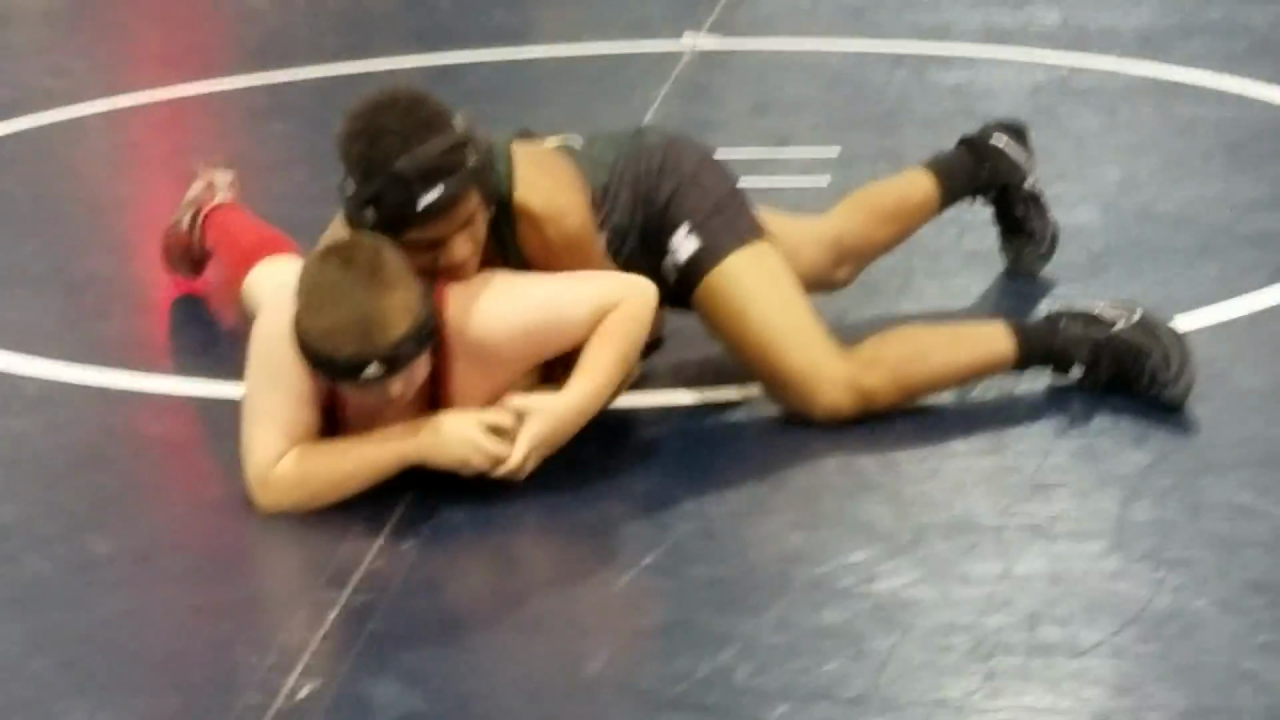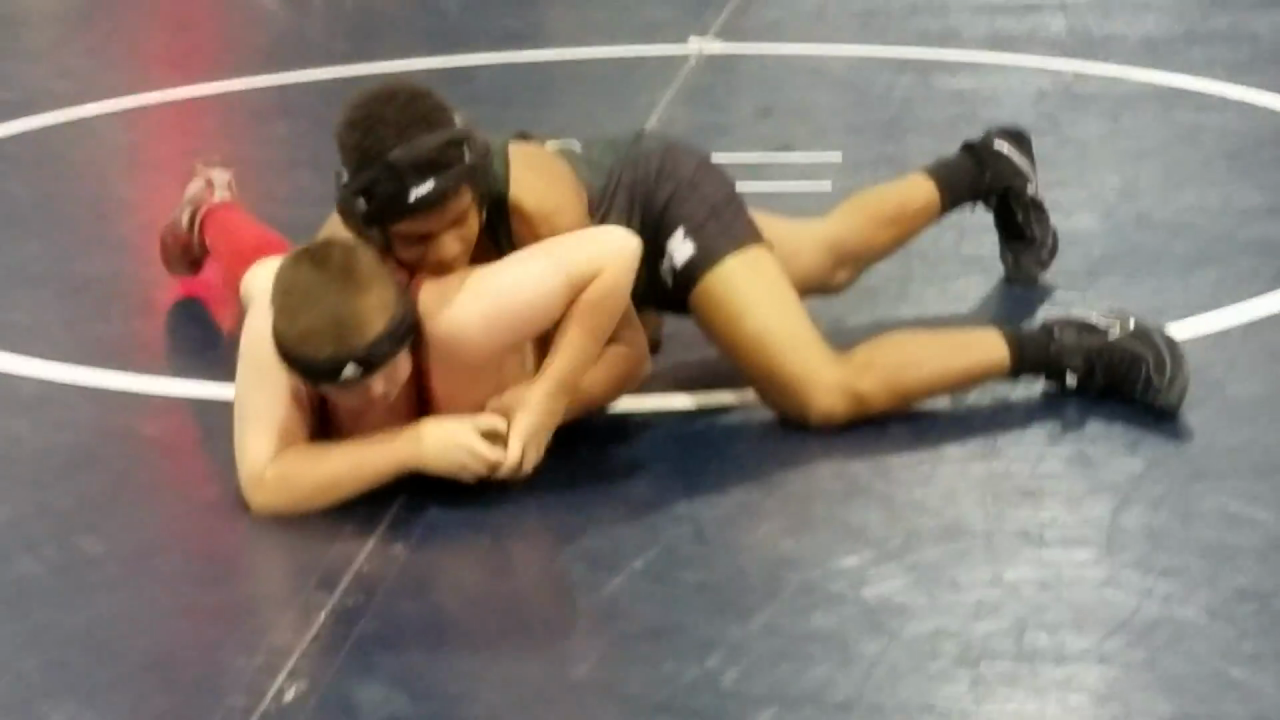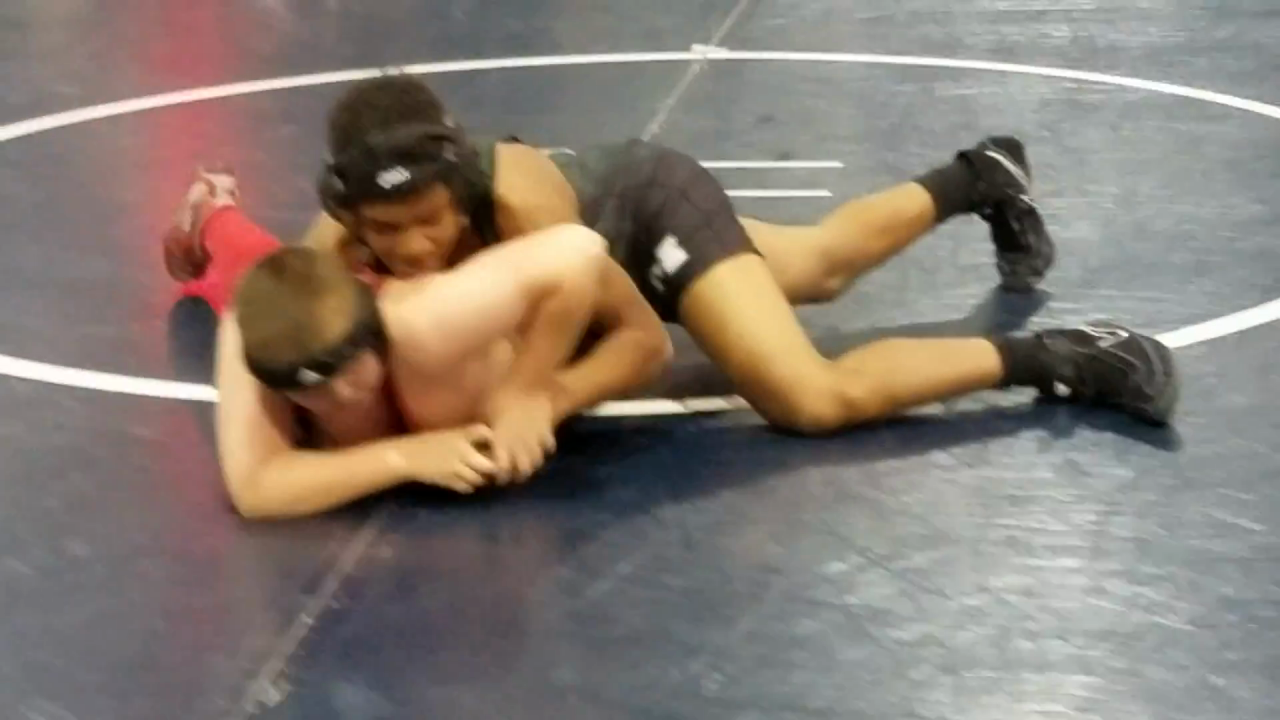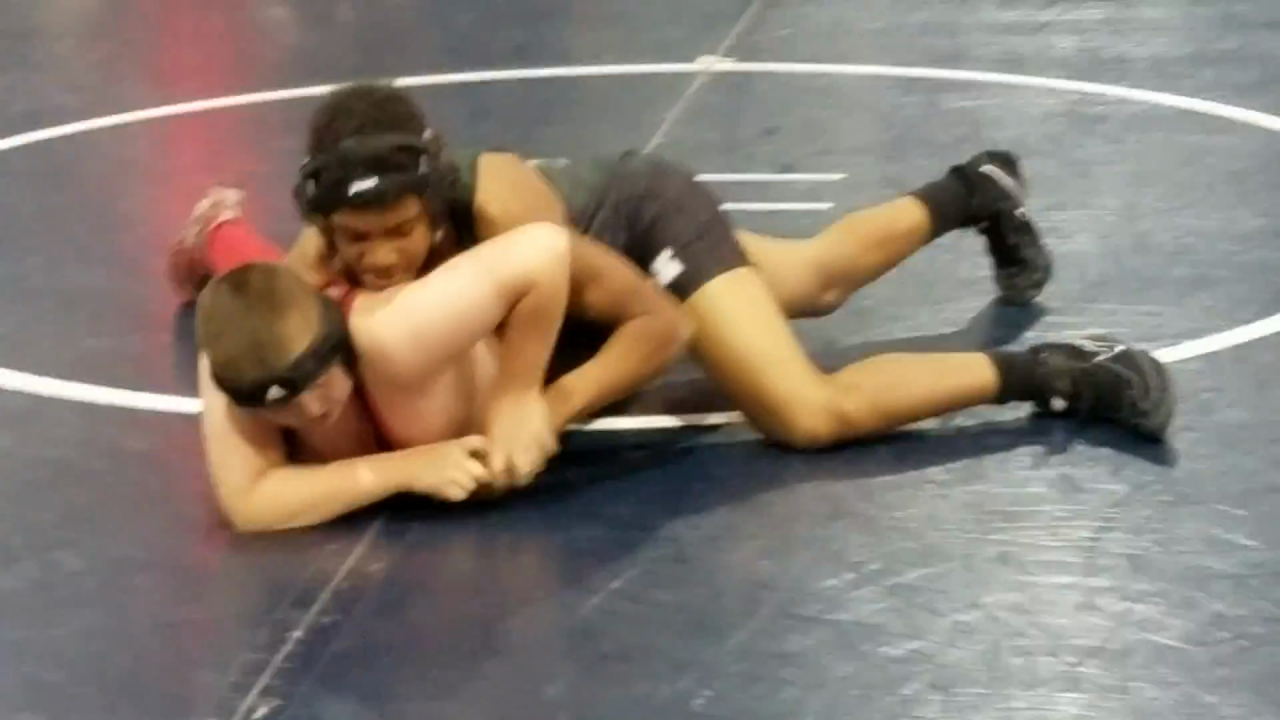
dt=0.1s
person 1, frame 1
left shoulder: (539, 204)
right shoulder: (360, 239)
left hip: (663, 194)
right hip: (622, 216)
left knee: (832, 388)
right knee: (835, 251)
left ankle: (1067, 343)
right ankle: (983, 164)
person 1, frame 2
left shoulder: (535, 203)
right shoulder: (359, 239)
left elbow: (624, 329)
left hip: (662, 197)
right hip: (611, 212)
left knee: (829, 395)
right knee: (834, 257)
left ankle: (1062, 350)
right ankle: (983, 168)
person 1, frame 3
left shoulder: (520, 203)
right shoulder: (343, 239)
left hip: (653, 206)
right hip: (604, 224)
left knee: (819, 400)
right knee: (828, 263)
left ankle: (1054, 359)
right ankle: (978, 179)
person 1, frame 4
left shoulder: (504, 210)
right shoulder: (324, 248)
left elbow: (653, 326)
left wrist: (544, 419)
left hip: (649, 219)
right hip: (600, 237)
left knee: (807, 414)
right knee: (814, 283)
left ankle: (1046, 373)
right ankle: (970, 193)
person 2, frame 1
left shoulder: (481, 320)
right shoulder: (290, 332)
left elbow: (634, 296)
right elbow: (271, 485)
left wrist: (568, 409)
right wrist: (418, 440)
right knee: (274, 273)
right ankle: (213, 213)
person 2, frame 2
left shoulder: (453, 322)
right shoulder: (280, 330)
left elbow: (618, 250)
right elbow: (265, 487)
left wrist: (548, 396)
right wrist: (413, 446)
right ankle: (212, 210)
person 2, frame 3
left shoulder: (424, 328)
right shoulder: (258, 343)
left elbow: (578, 251)
right elbow: (254, 491)
left wrist: (526, 391)
right wrist: (406, 457)
right ankle: (214, 215)
person 2, frame 4
left shoulder: (389, 337)
left elbow: (545, 249)
right elbow: (248, 506)
left wrist: (519, 395)
right wrist: (406, 468)
right ankle: (221, 227)
